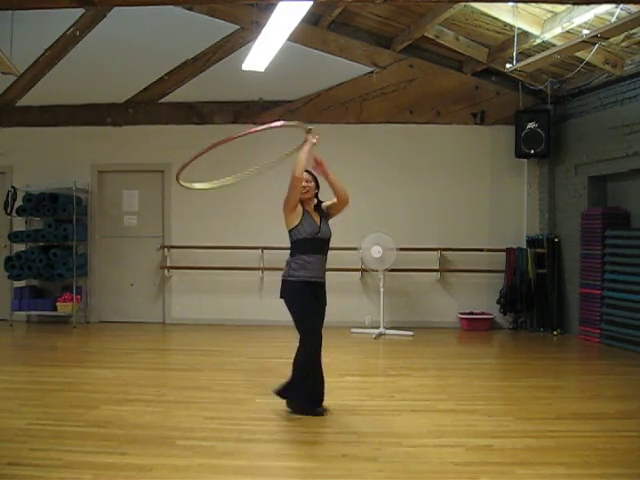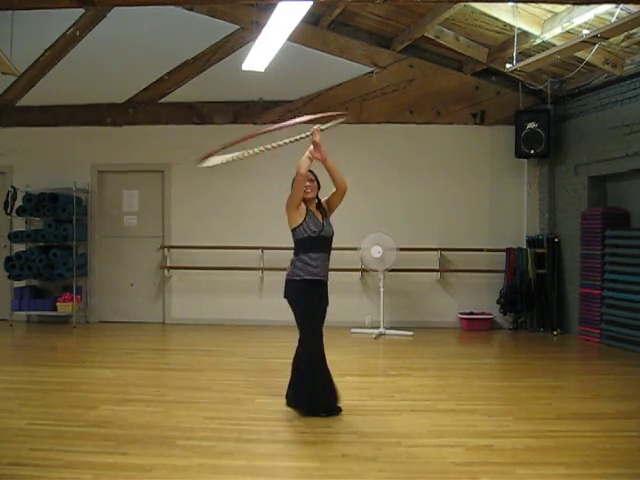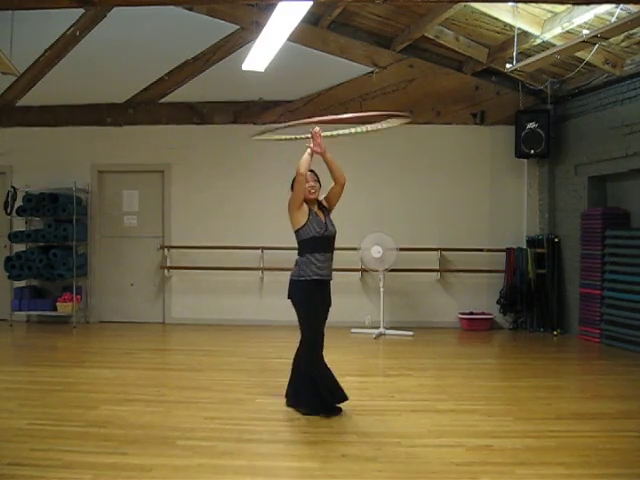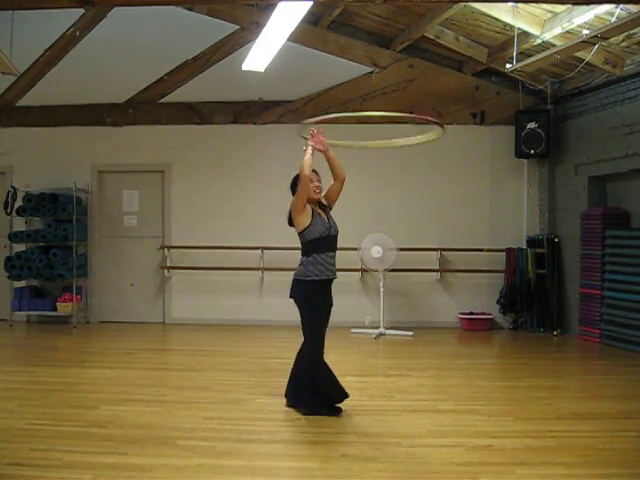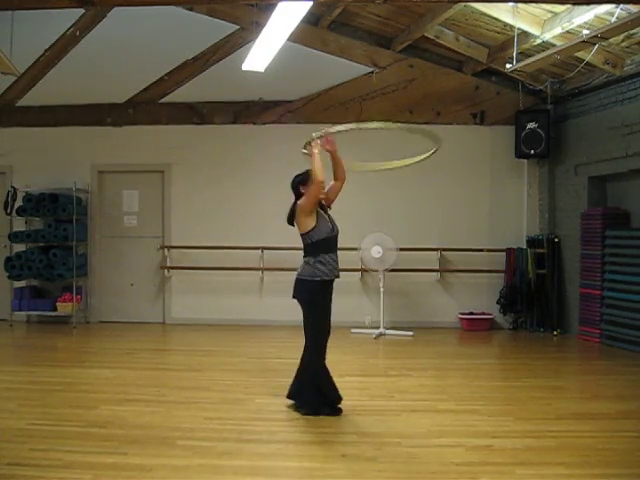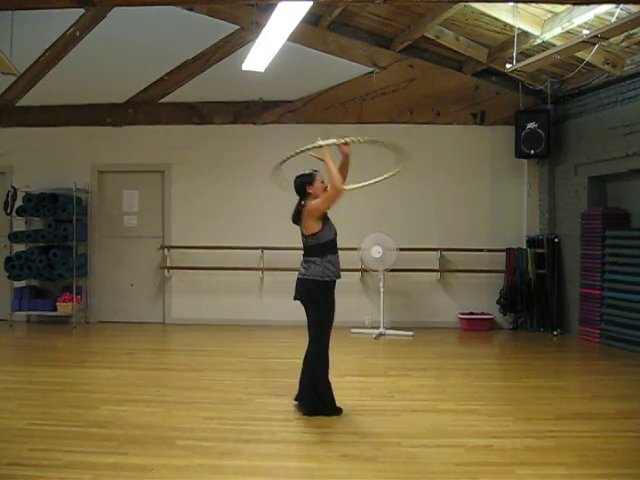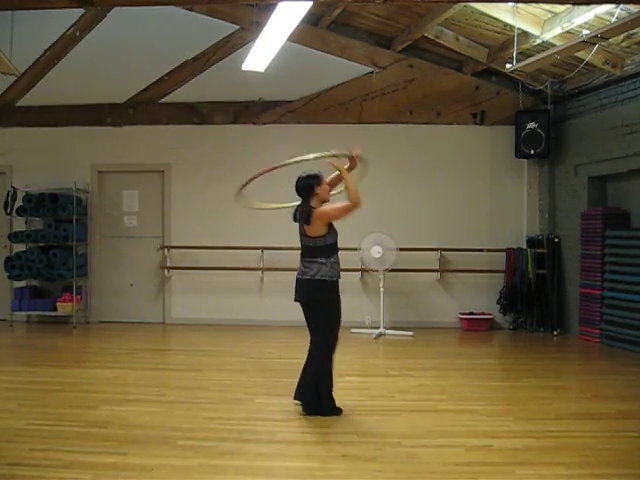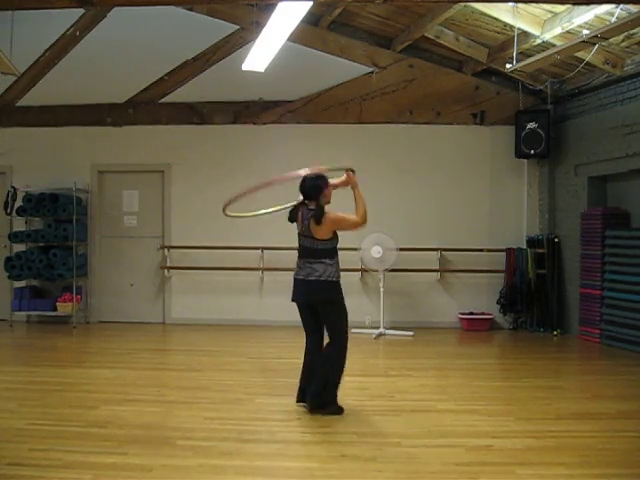
dt=0.1s
person 1, frame 1
left shoulder: (325, 211)
right shoulder: (293, 211)
left elbow: (344, 198)
right elbow: (294, 176)
left wrist: (324, 170)
right wrist: (307, 146)
left hip: (318, 286)
right hip: (296, 285)
left knee: (312, 343)
right knee: (310, 341)
left ankle: (306, 398)
right ankle: (300, 397)
person 1, frame 2
left shoulder: (325, 209)
right shoulder: (295, 209)
left elbow: (342, 185)
right elbow: (299, 173)
left wrist: (323, 157)
right wrist: (309, 150)
left hip: (319, 284)
right hip: (300, 284)
left knee: (309, 342)
right knee: (313, 343)
left ankle: (300, 397)
right ankle: (316, 401)
person 1, frame 3
left shoulder: (325, 208)
right shoulder: (297, 209)
left elbow: (341, 181)
right elbow: (300, 173)
left wrist: (323, 152)
right wrist: (309, 149)
left hip: (322, 284)
right hip: (304, 284)
left knee: (310, 342)
right knee: (313, 343)
left ankle: (299, 397)
right ankle: (319, 401)
person 1, frame 4
left shoulder: (323, 207)
right shoulder: (300, 208)
left elbow: (340, 179)
right elbow: (305, 175)
left wrist: (326, 151)
right wrist: (309, 149)
left hip: (321, 284)
right hip: (309, 284)
left knee: (313, 342)
right knee: (314, 343)
left ankle: (300, 397)
right ankle: (316, 401)
person 1, frame 5
left shoulder: (322, 207)
right shoulder: (304, 208)
left elbow: (340, 178)
right elbow: (318, 180)
left wrist: (332, 152)
right wrist: (315, 153)
left hip: (322, 284)
right hip: (312, 285)
left knee: (316, 342)
right knee: (317, 343)
left ankle: (304, 396)
right ankle: (315, 401)
person 1, frame 6
left shoulder: (314, 209)
right shoulder: (311, 210)
left elbow: (337, 183)
right elbow: (337, 188)
left wrist: (344, 158)
right wrist: (327, 160)
left hip: (311, 283)
right hip: (318, 285)
left knee: (317, 340)
right knee: (319, 342)
left ankle: (309, 398)
right ankle: (317, 403)
person 1, frame 7
left shoulder: (310, 209)
right shoulder: (319, 213)
left elbow: (336, 182)
right elbow: (355, 202)
left wrist: (349, 166)
right wrist: (344, 170)
left hip: (308, 283)
right hip: (321, 285)
left knee: (319, 341)
right knee: (325, 343)
left ankle: (310, 396)
right ankle: (317, 403)
person 1, frame 8
left shoulder: (302, 210)
right shoulder: (331, 218)
left elbow: (307, 188)
right elbow: (361, 220)
left wrist: (340, 181)
right wrist: (356, 187)
left hip: (302, 285)
right hip: (326, 286)
left knee: (313, 339)
right knee: (337, 341)
left ankle: (311, 395)
right ankle: (322, 399)
